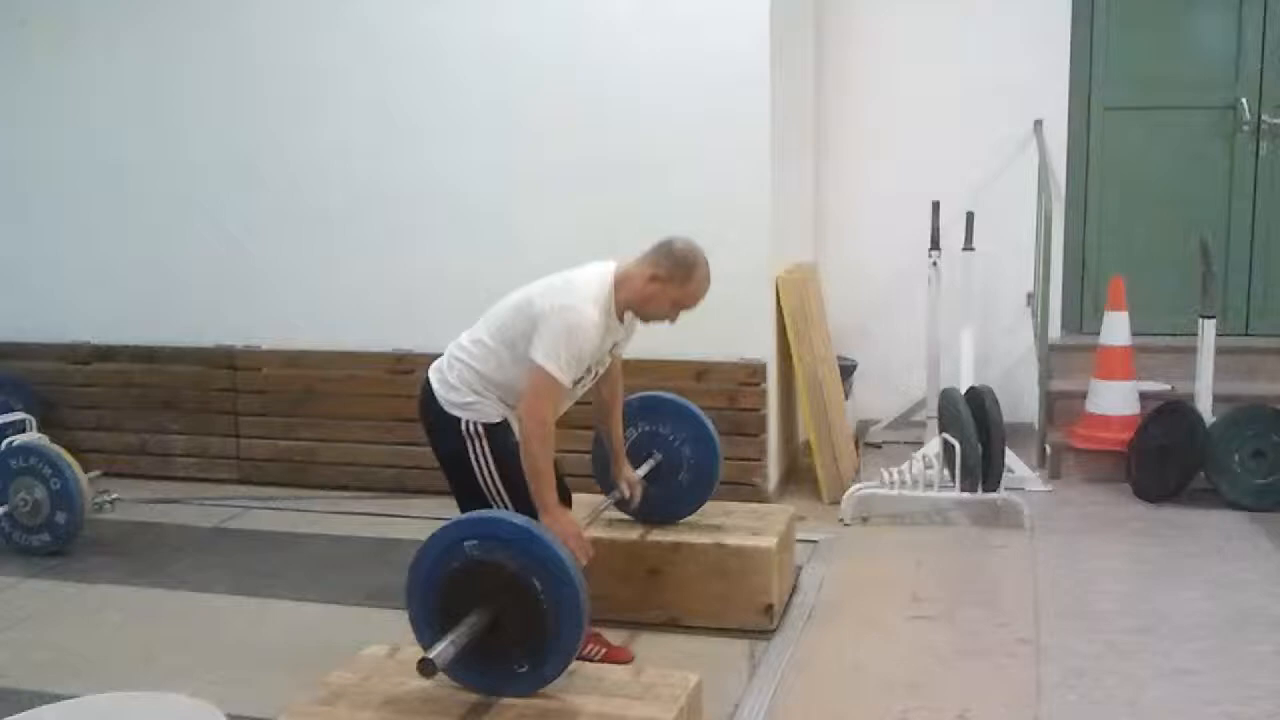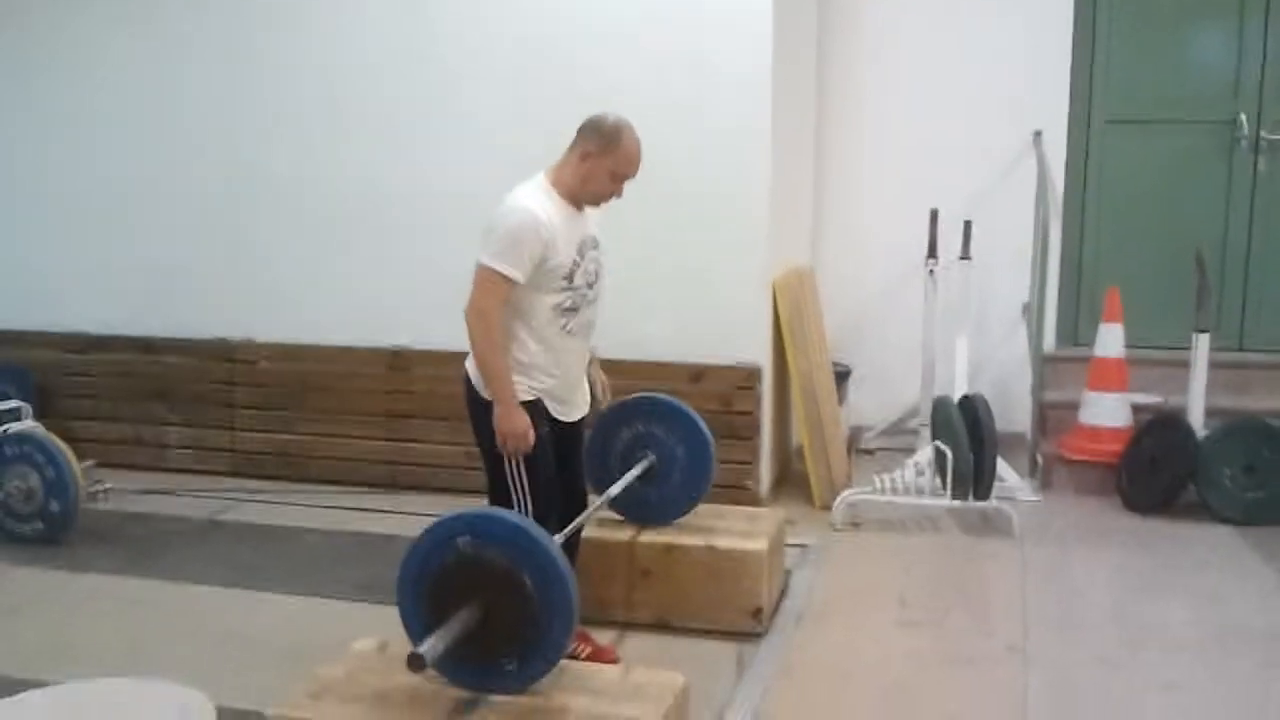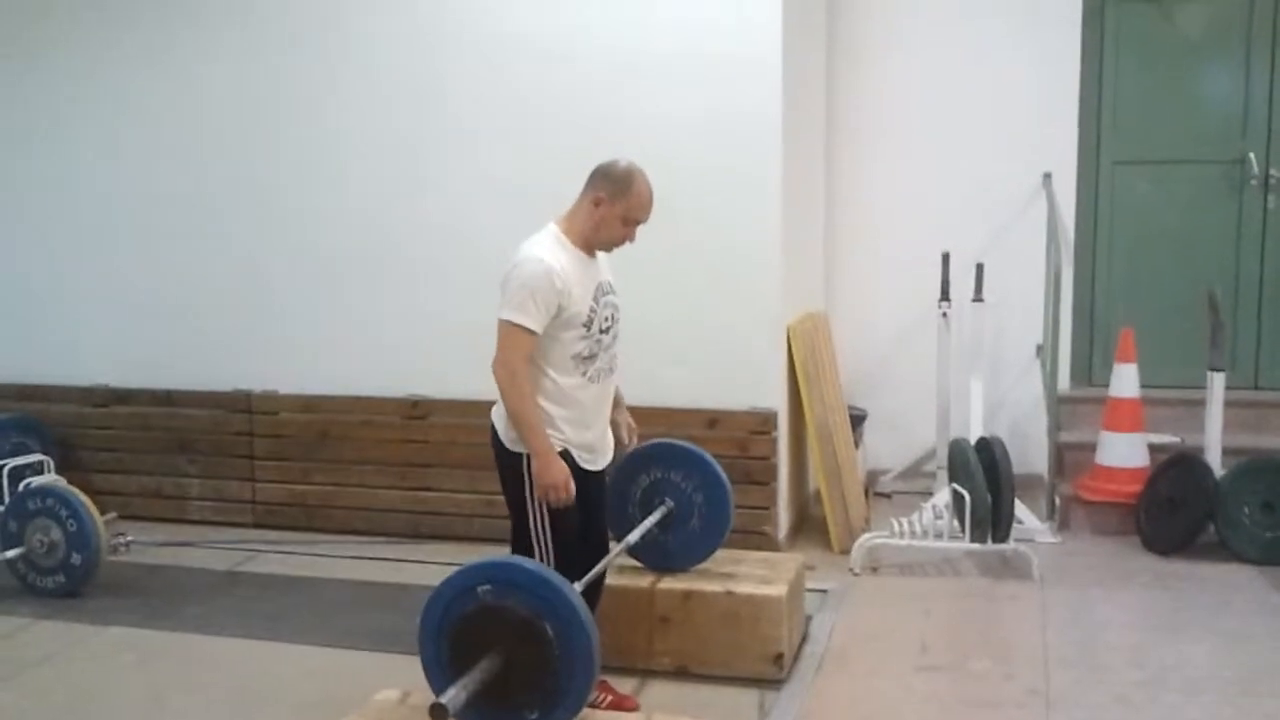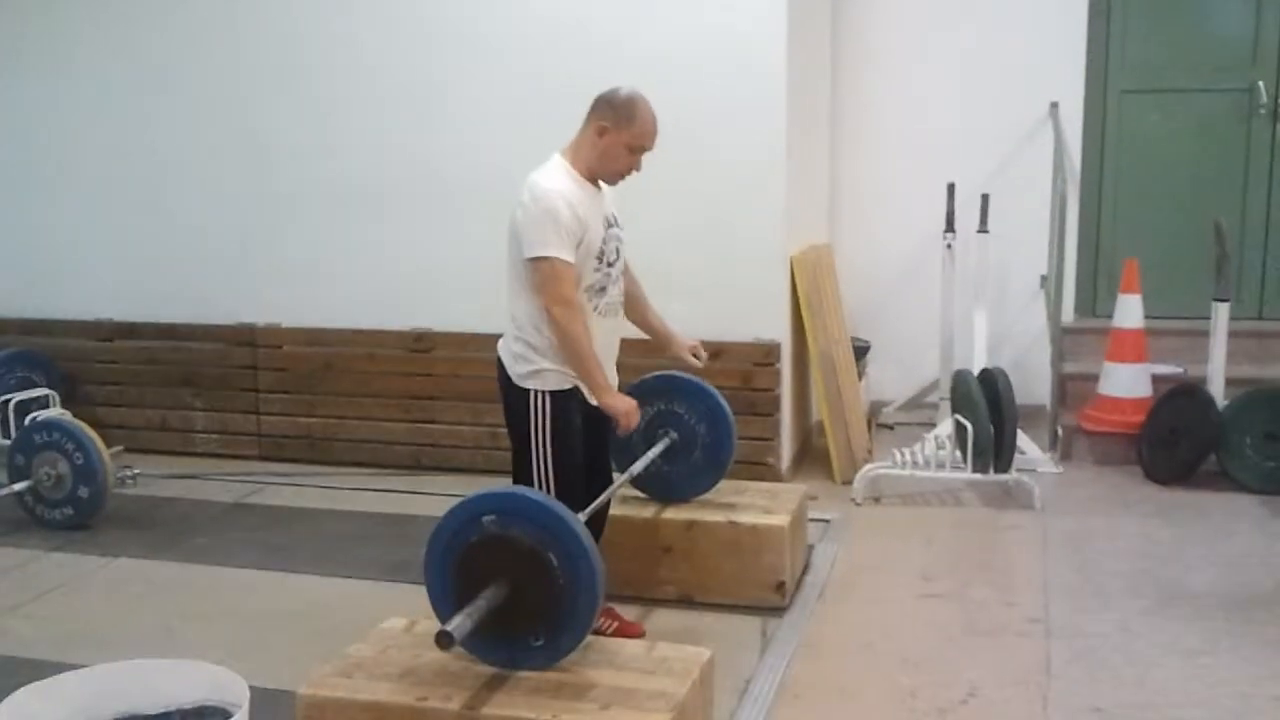
dt=0.7s
person 1, frame 1
left shoulder: (621, 301)
right shoulder: (579, 313)
left elbow: (607, 379)
right elbow: (536, 416)
left wrist: (620, 461)
right wrist: (550, 511)
left hip: (499, 401)
right hip: (464, 406)
left knee: (555, 512)
person 1, frame 2
left shoulder: (579, 213)
right shoulder: (526, 215)
right elbow: (482, 310)
left wrist: (587, 370)
right wrist: (505, 403)
left hip: (563, 396)
right hip: (516, 398)
left knee: (567, 515)
right knee: (525, 525)
person 1, frame 3
left shoulder: (593, 259)
right shoulder: (540, 265)
right elbow: (509, 365)
left wrist: (616, 409)
right wrist: (543, 456)
left hip: (587, 445)
right hip: (540, 450)
left knee: (589, 565)
right knee: (547, 577)
person 1, frame 4
left shoulder: (596, 192)
right shoulder: (551, 195)
left elbow: (617, 279)
right elbow: (561, 306)
left wrist: (669, 338)
right wrist: (607, 393)
left hip: (582, 378)
right hip: (544, 381)
left knee: (593, 497)
